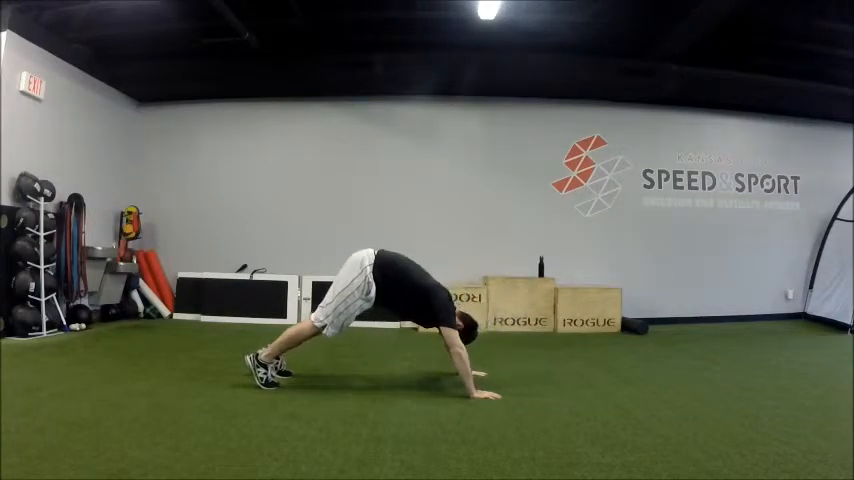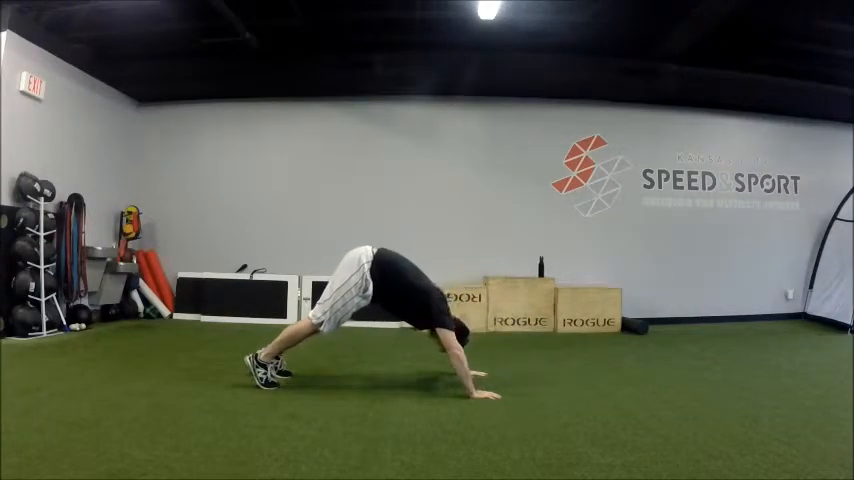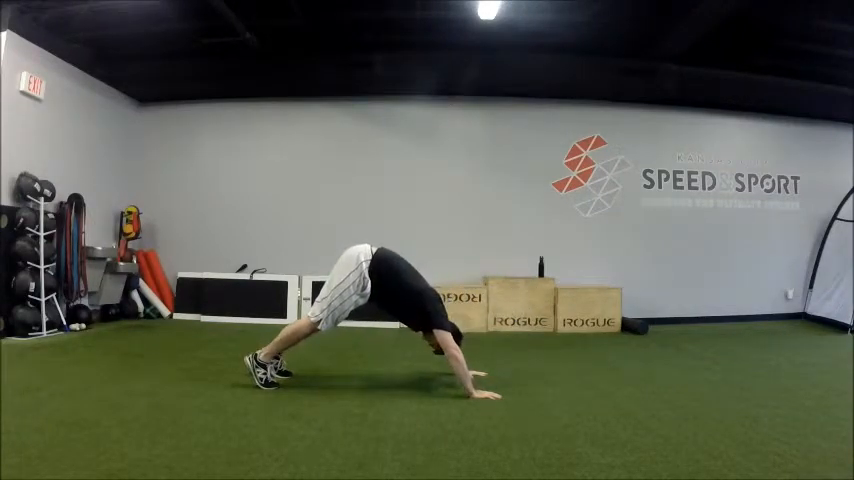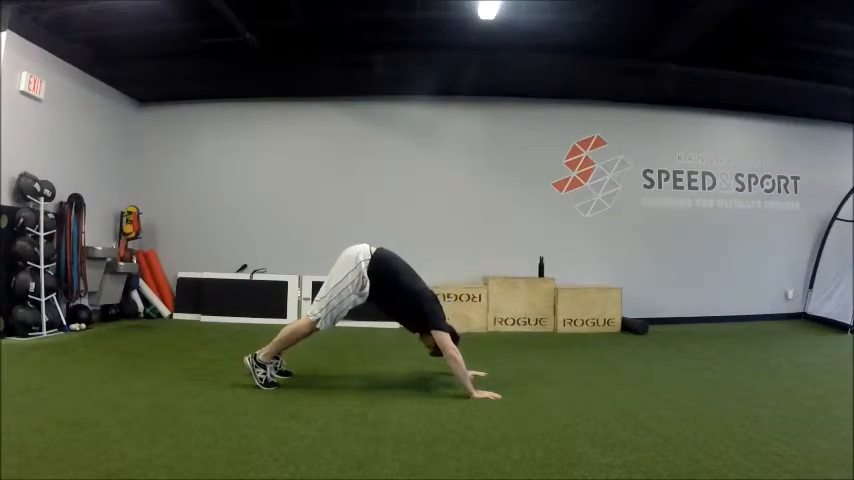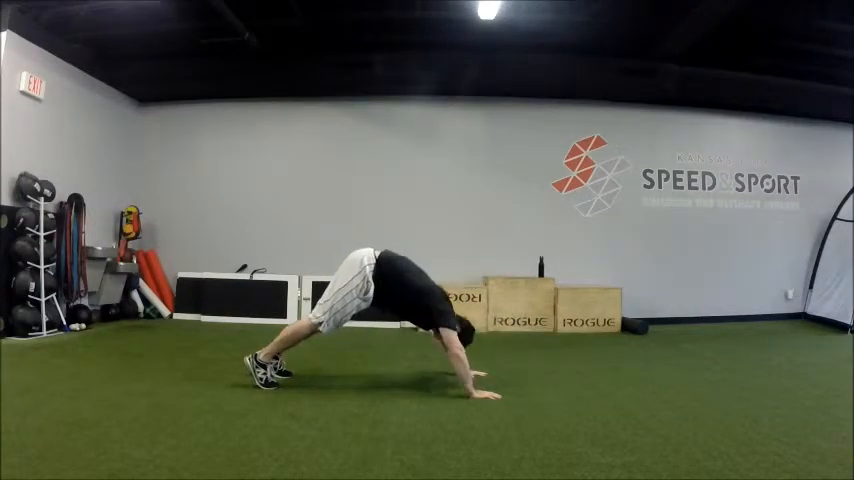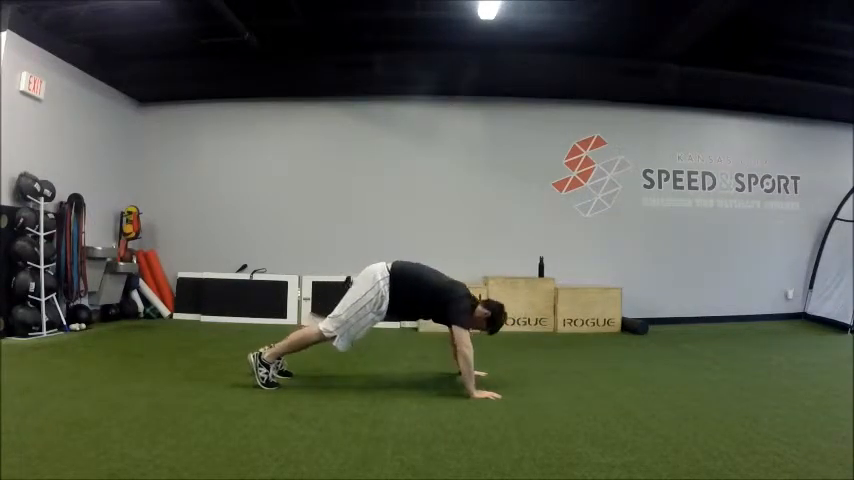
dt=0.3s
person 1, frame 1
left shoulder: (437, 303)
right shoulder: (441, 303)
left elbow: (452, 348)
right elbow: (457, 347)
left wrist: (465, 370)
right wrist: (473, 391)
left hip: (370, 269)
right hip: (367, 271)
left knee: (322, 322)
right knee: (321, 322)
left ankle: (273, 356)
right ankle: (263, 358)
person 1, frame 2
left shoulder: (433, 305)
right shoulder: (436, 306)
left elbow: (451, 350)
right elbow: (454, 349)
left wrist: (464, 370)
right wrist: (473, 391)
left hip: (367, 266)
right hip: (365, 268)
left knee: (320, 321)
right knee: (319, 320)
left ankle: (272, 356)
right ankle: (263, 358)
person 1, frame 3
left shoulder: (427, 308)
right shoulder: (432, 309)
left elbow: (451, 352)
right elbow: (452, 351)
left wrist: (463, 371)
right wrist: (472, 391)
left hip: (365, 264)
right hip: (363, 266)
left knee: (320, 320)
right knee: (318, 319)
left ankle: (272, 356)
right ankle: (261, 359)
person 1, frame 4
left shoulder: (426, 311)
right shoulder: (429, 310)
left elbow: (449, 352)
right elbow: (450, 351)
left wrist: (461, 371)
right wrist: (472, 391)
left hip: (364, 263)
right hip: (362, 266)
left knee: (318, 320)
right knee: (317, 318)
left ankle: (272, 357)
right ankle: (261, 358)
person 1, frame 5
left shoulder: (437, 304)
right shoulder: (439, 306)
left elbow: (451, 349)
right elbow: (455, 349)
left wrist: (464, 370)
right wrist: (472, 391)
left hip: (370, 269)
right hip: (367, 270)
left knee: (320, 321)
right knee: (318, 320)
left ankle: (272, 356)
right ankle: (261, 359)
person 1, frame 6
left shoulder: (457, 299)
right shoulder: (461, 301)
left elbow: (456, 343)
right elbow: (464, 347)
left wrist: (464, 369)
right wrist: (473, 391)
left hip: (384, 282)
right hip: (381, 285)
left knee: (329, 330)
right knee: (330, 330)
left ankle: (274, 353)
right ankle: (266, 358)
